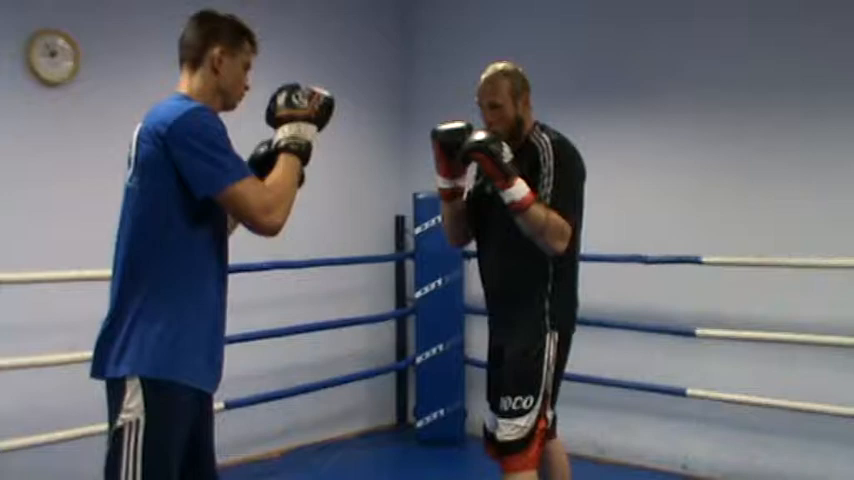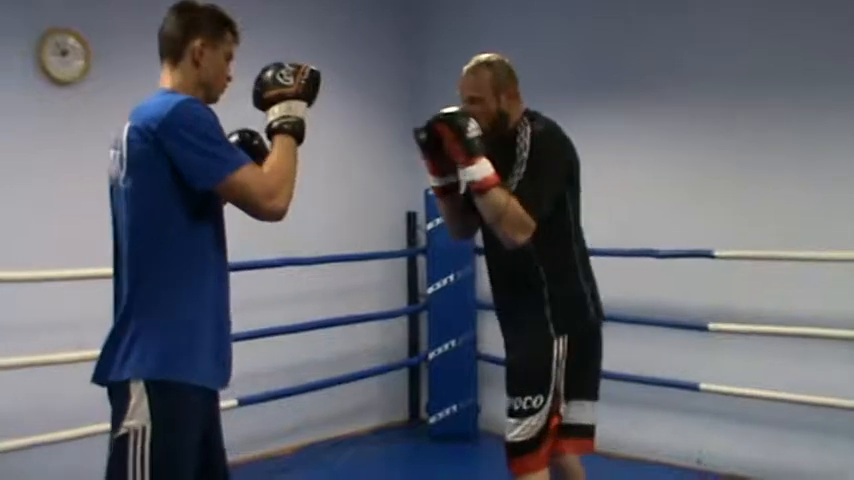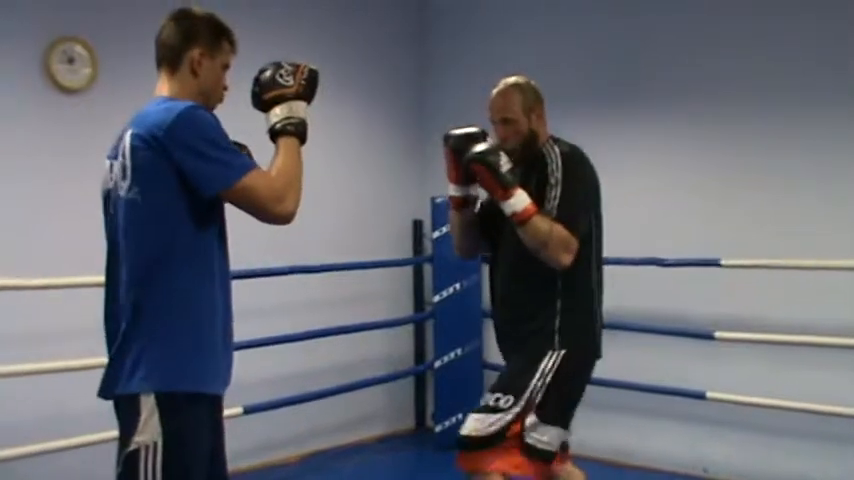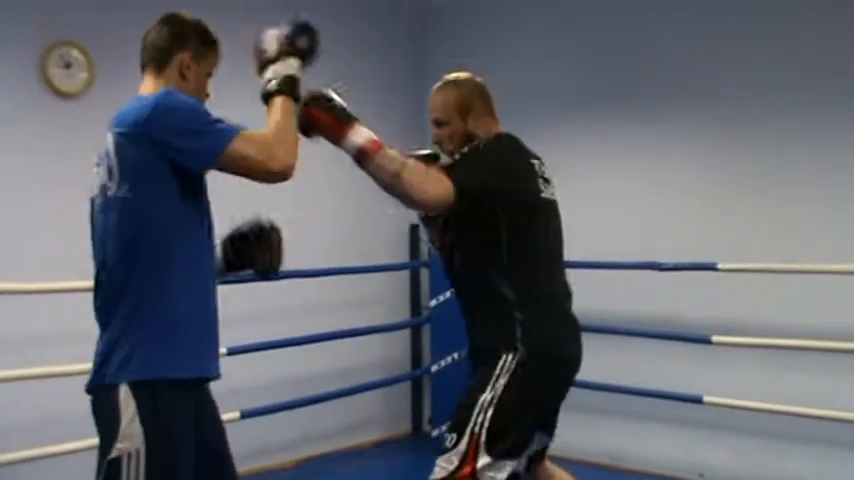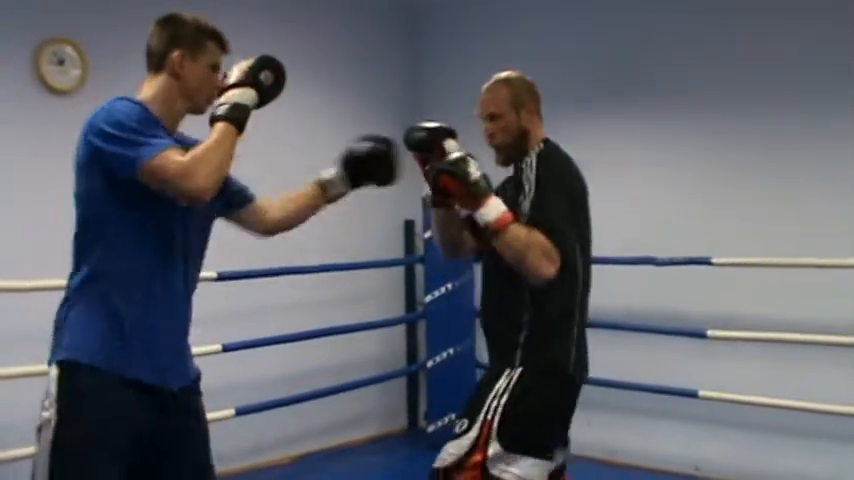
dt=0.4s
person 1, frame 1
left shoulder: (170, 122)
right shoulder: (188, 120)
right elbow: (267, 215)
left wrist: (255, 175)
right wrist: (296, 141)
left hip: (180, 355)
right hip: (154, 358)
person 1, frame 2
left shoulder: (144, 121)
right shoulder: (179, 115)
right elbow: (270, 199)
left wrist: (234, 164)
right wrist: (287, 120)
left hip: (180, 358)
right hip: (158, 360)
person 1, frame 3
left shoulder: (135, 134)
right shoulder: (182, 121)
right elbow: (279, 202)
left wrist: (220, 184)
right wrist: (290, 120)
left hip: (175, 365)
right hip: (162, 371)
person 1, frame 4
left shoulder: (131, 132)
right shoulder: (163, 110)
right elbow: (276, 163)
left wrist: (223, 259)
right wrist: (283, 81)
left hip: (178, 365)
right hip: (145, 371)
person 1, frame 5
left shoulder: (189, 149)
right shoulder: (117, 121)
left elbow: (266, 219)
right elbow: (193, 183)
left wrist: (340, 178)
right wrist: (234, 108)
left hip: (168, 368)
right hip: (98, 363)
person 2, frame 1
left shoulder: (555, 153)
right shoulder: (495, 151)
left elbow: (557, 239)
right elbow: (459, 236)
left wrist: (508, 180)
right wrist: (450, 176)
left hip: (543, 319)
right hip: (507, 318)
left knee: (517, 444)
right knee: (539, 432)
person 2, frame 2
left shoulder: (543, 141)
right shoulder: (496, 144)
left elbow: (517, 231)
right elbow: (462, 228)
left wrist: (471, 159)
right wrist: (442, 171)
left hip: (557, 317)
right hip: (532, 317)
right knee: (554, 435)
person 2, frame 3
left shoulder: (567, 165)
right shoulder: (516, 171)
left elbow: (561, 252)
right elbow: (466, 246)
left wrist: (506, 193)
right wrist: (462, 183)
left hip: (560, 339)
right hip: (530, 341)
person 2, frame 4
left shoulder: (496, 158)
right shoulder: (516, 163)
left elbow: (429, 192)
left wrist: (347, 128)
right wrist: (424, 197)
left hip: (525, 350)
right hip: (541, 344)
person 2, frame 5
left shoulder: (550, 170)
right shoulder: (520, 175)
left elbow: (542, 265)
right elbow: (456, 248)
left wrist: (482, 198)
right wrist: (441, 180)
left hip: (536, 358)
right hip: (537, 356)
